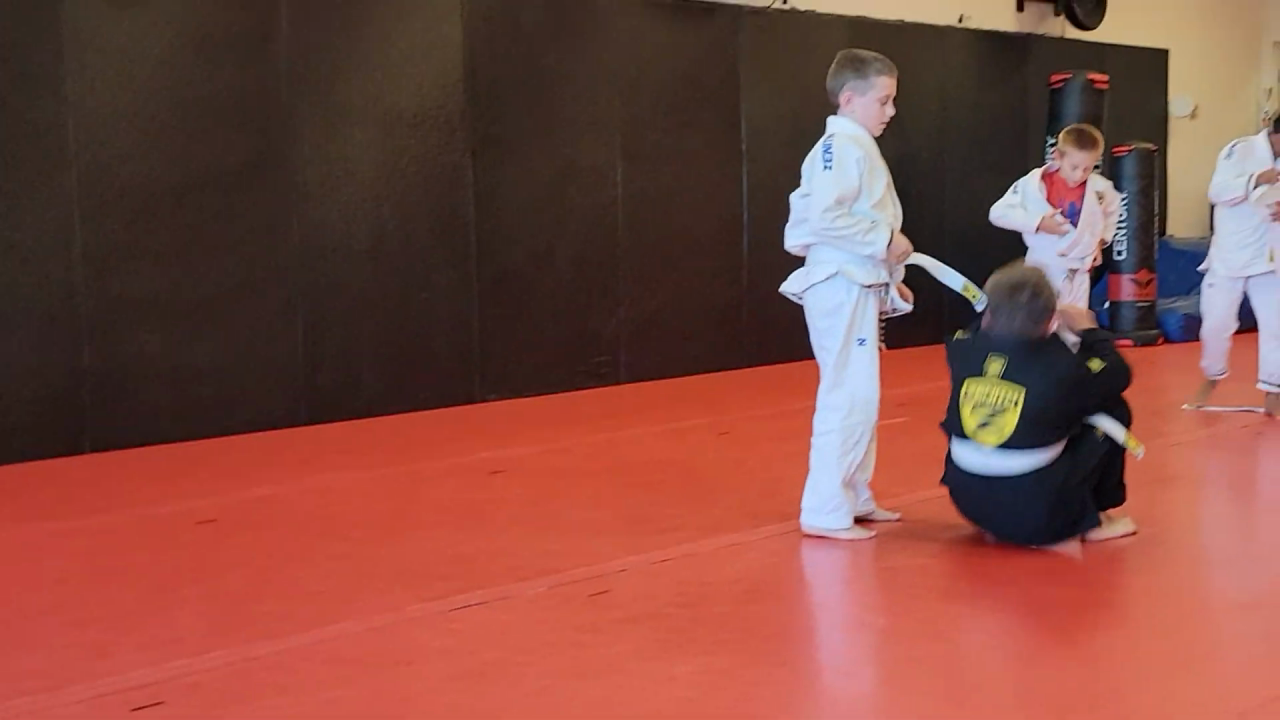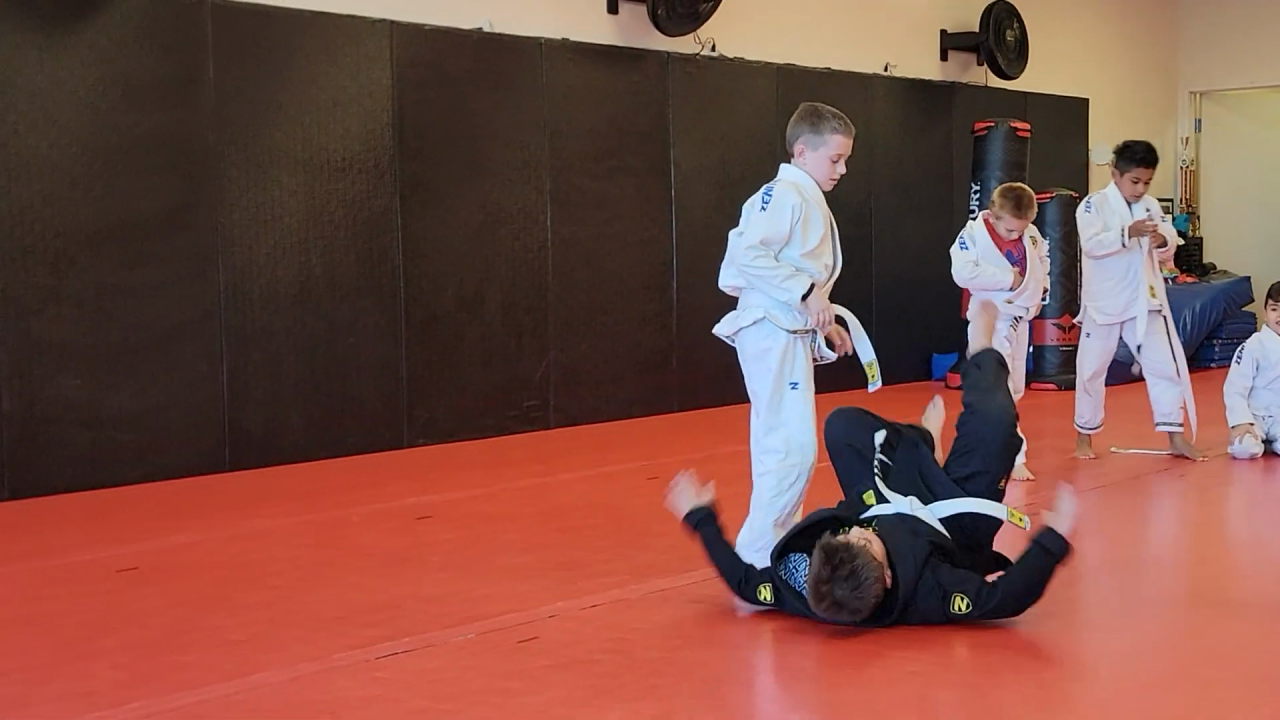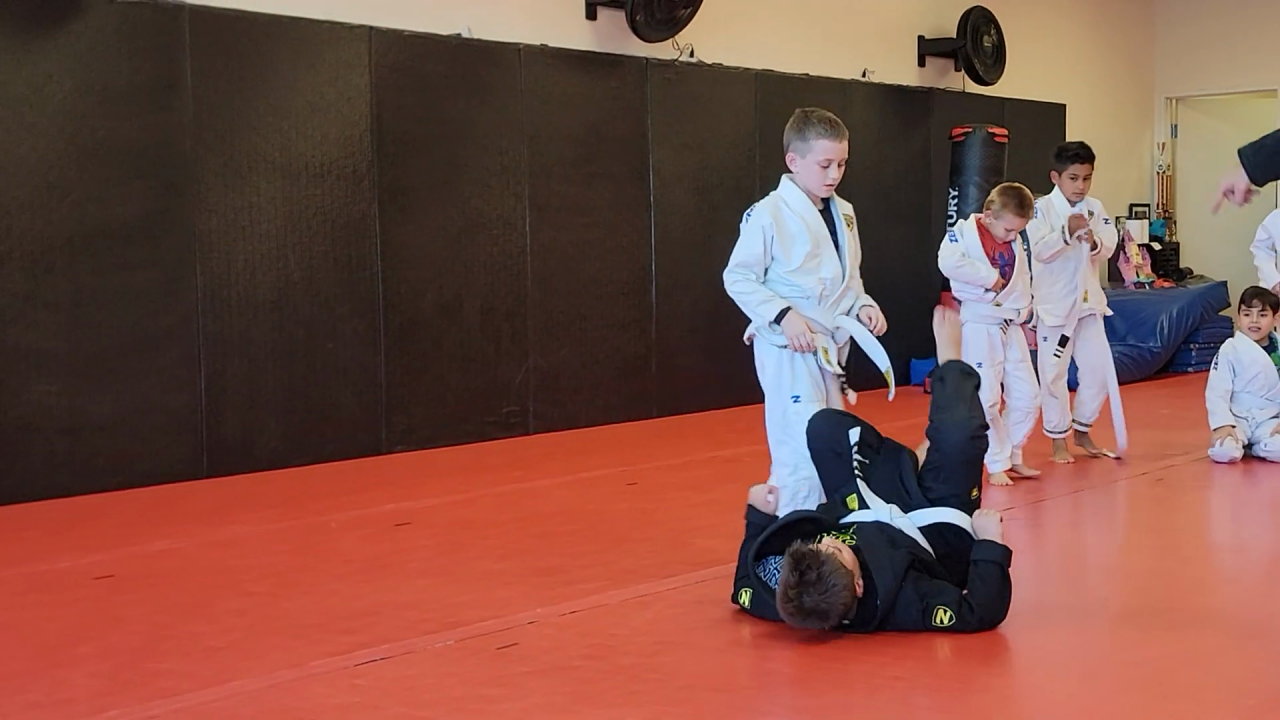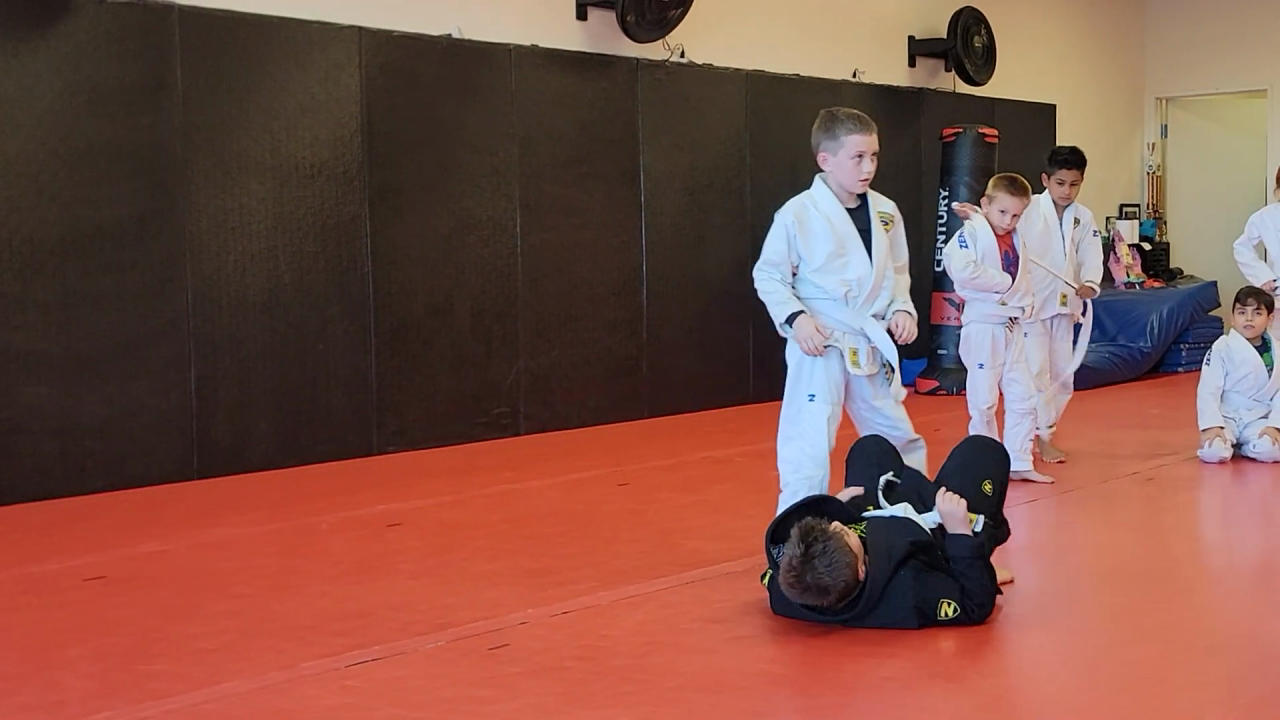
dt=0.4s
person 1, frame 1
left shoulder: (856, 147)
right shoulder: (842, 146)
right elbow: (825, 219)
left wrist: (885, 274)
right wrist: (886, 239)
left hip: (856, 288)
right hip: (842, 289)
left knee: (858, 399)
right knee: (848, 400)
left ankle: (853, 498)
right ankle: (825, 511)
person 1, frame 2
left shoulder: (810, 200)
right shoulder: (783, 196)
right elbow: (747, 258)
left wrist: (825, 321)
right wrist: (807, 291)
left hip: (791, 336)
right hip: (772, 336)
left knee: (779, 444)
right knee: (793, 443)
left ankle: (774, 541)
right ankle: (757, 547)
person 1, frame 3
left shoulder: (842, 212)
right shoulder: (768, 214)
right elbow: (738, 278)
left wrist: (863, 304)
right wrist: (783, 315)
left hip: (828, 347)
right hip: (787, 349)
right knee: (804, 449)
person 1, frame 4
left shoulder: (885, 211)
right shoulder: (797, 214)
left elbow: (897, 270)
right elbow: (768, 276)
left wrist: (902, 309)
right wrist: (795, 316)
left hip: (870, 347)
right hip: (820, 347)
left knee: (897, 435)
right knee: (808, 447)
person 2, frame 1
left shoulder: (964, 357)
right shoulder: (1059, 374)
right elbow: (1117, 377)
left wrist: (1001, 314)
right wrist: (1087, 331)
left hip: (971, 506)
right hip: (1042, 516)
right knee: (1110, 412)
left ankle: (992, 524)
right ankle: (1096, 521)
person 2, frame 2
left shoulder: (799, 596)
right shoulder: (926, 595)
left elbow: (744, 581)
right elbow: (1006, 597)
left wrist: (699, 514)
right wrist: (1054, 538)
right hip: (948, 530)
left knee: (844, 422)
right knee: (992, 425)
left ankle: (924, 442)
right ankle: (983, 358)
person 2, frame 3
left shoulder: (780, 600)
right shoulder: (900, 603)
left elbow: (745, 591)
right elbow: (984, 612)
left wrist: (758, 516)
right wrist: (990, 546)
right hip: (930, 541)
left knee: (824, 425)
right knee: (957, 439)
left ankle: (919, 459)
right ankle: (949, 367)
person 2, frame 4
left shoulder: (787, 597)
right shoulder: (905, 594)
left elbow: (774, 561)
right elbow: (977, 605)
left wrist: (830, 509)
right wrist: (961, 532)
left knee: (872, 447)
right knee: (983, 450)
person 3, frame 1
right shoulder: (1240, 151)
right elbow: (1217, 191)
right wrist: (1255, 181)
right hip: (1230, 256)
right knee: (1216, 322)
right ankle: (1211, 377)
person 3, frame 2
left shoulder: (1150, 206)
right shoulder: (1094, 204)
left elbow: (1170, 240)
right elbow: (1091, 245)
left wrist: (1163, 241)
right wrist: (1128, 233)
left hip: (1144, 301)
right hip: (1103, 303)
left knee: (1164, 364)
right knee: (1092, 370)
left ankle: (1177, 436)
right ankle: (1084, 436)
person 3, frame 3
left shoulder: (1095, 207)
right shoulder: (1041, 208)
left elbow: (1110, 241)
right elbow: (1041, 251)
left wrist: (1095, 242)
right wrist: (1068, 233)
left hip: (1089, 302)
right hip: (1053, 304)
left knee: (1098, 370)
right knee: (1054, 374)
left ankle: (1081, 432)
right ankle: (1058, 440)
person 3, frame 4
left shoulder: (1084, 217)
right shoulder: (1028, 207)
left elbow: (1092, 256)
left wrist: (1089, 283)
right wrist: (973, 214)
left hip: (1064, 305)
right hip: (1029, 303)
left knee: (1061, 373)
right knee: (1036, 371)
left ankle: (1043, 433)
right ankle: (1041, 438)
person 4, frame 1
left shoulder: (1100, 187)
right shoulder: (1033, 184)
left elbow: (1111, 211)
right elbow: (998, 213)
left wrist: (1101, 240)
right wrist: (1036, 221)
left hip: (1078, 274)
right hip: (1044, 269)
person 4, frame 2
left shoulder: (1031, 235)
right shoulder: (973, 234)
left elbow: (1043, 259)
right elbow: (963, 274)
left wrist: (1039, 290)
right wrist: (1008, 277)
left hip: (1020, 323)
right hip: (989, 324)
left knee: (1013, 394)
right ankle: (1014, 459)
person 4, frame 3
left shoulder: (1013, 241)
right shoulder: (963, 232)
right elbow: (950, 264)
left wrist: (1023, 302)
right wrist: (990, 277)
left hip: (1012, 327)
right hip: (979, 327)
left knee: (1028, 396)
right knee: (987, 401)
left ankle: (1010, 454)
right ankle: (994, 463)
person 4, frame 4
left shoulder: (1015, 239)
right shoulder: (970, 233)
right elbow: (961, 270)
left wrist: (1023, 301)
right wrist: (1003, 281)
left hip: (1014, 327)
right hip: (982, 326)
left knee: (1024, 398)
right knee: (984, 402)
left ankle: (1019, 463)
